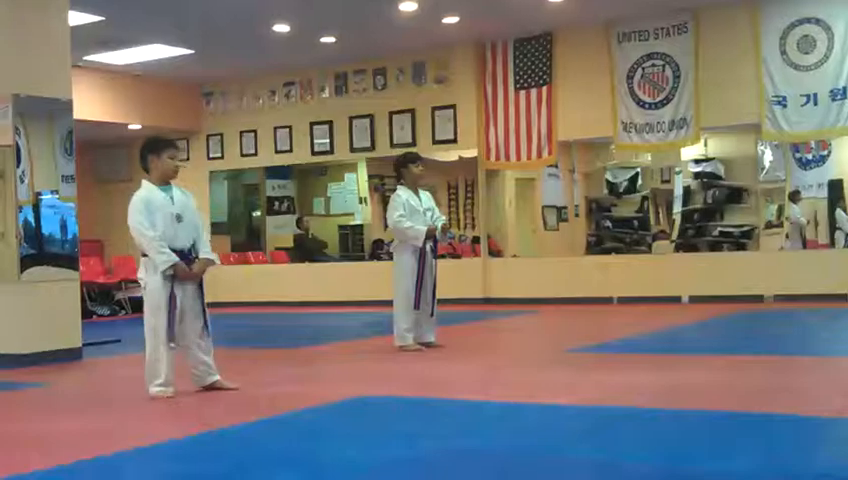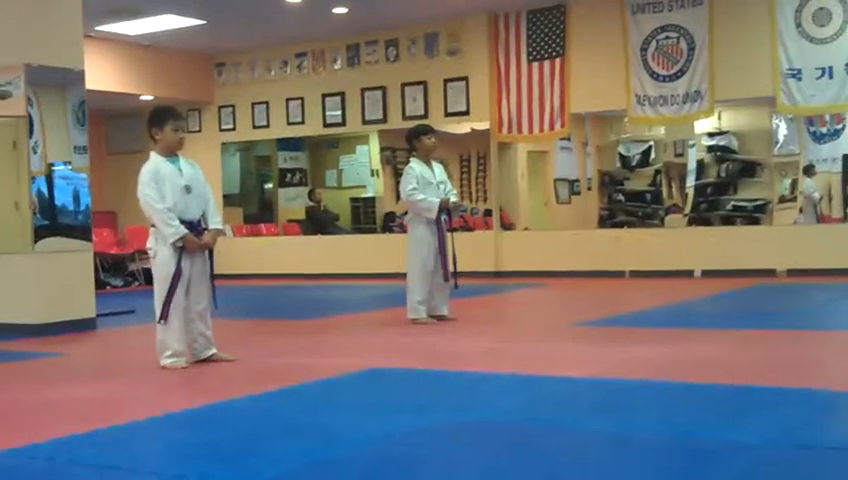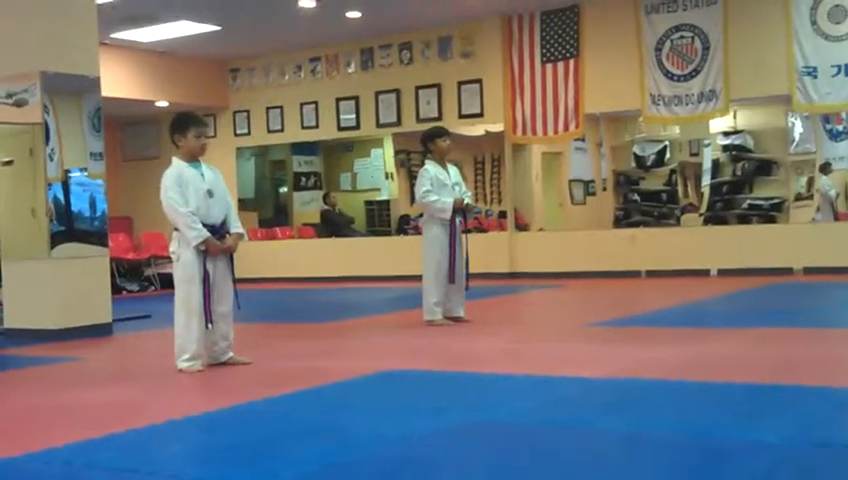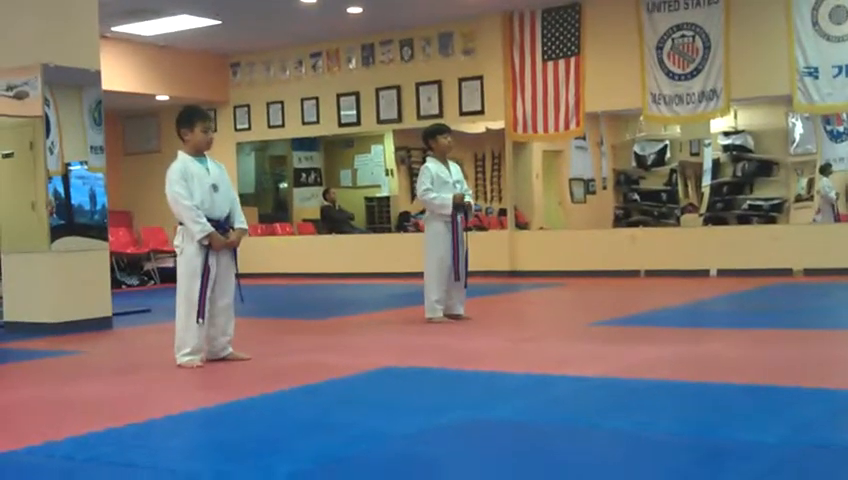
dt=0.4s
person 1, frame 1
left shoulder: (184, 196)
right shoulder: (142, 199)
left elbow: (199, 229)
right elbow: (147, 237)
left wrist: (204, 259)
right wrist: (174, 265)
left hip: (189, 269)
right hip: (159, 271)
left knee: (198, 327)
right knee: (161, 330)
left ankle: (208, 377)
right ankle: (161, 385)
person 1, frame 2
left shoulder: (192, 167)
right shoulder: (150, 170)
left elbow: (207, 199)
right elbow: (156, 209)
left wrist: (213, 230)
right wrist: (184, 237)
left hip: (198, 240)
right hip: (169, 243)
left knee: (200, 301)
right knee: (171, 302)
left ankle: (203, 350)
right ankle: (173, 356)
person 1, frame 3
left shoulder: (212, 172)
right shoulder: (173, 175)
left elbow: (227, 204)
right elbow: (179, 213)
left wrist: (235, 234)
right wrist: (206, 240)
left hip: (220, 243)
right hip: (191, 246)
left knee: (222, 302)
right knee: (191, 304)
left ankle: (221, 353)
right ankle: (189, 358)
person 1, frame 4
left shoulder: (217, 167)
right shoulder: (178, 169)
left elbow: (232, 199)
right elbow: (184, 207)
left wrist: (238, 229)
right wrist: (210, 234)
left hip: (224, 239)
right hip: (195, 240)
left knee: (223, 297)
right knee: (192, 297)
left ankle: (220, 348)
right ankle: (189, 353)
person 2, frame 1
left shoulder: (426, 196)
right shoulder: (399, 197)
left elbow: (436, 217)
right elbow: (396, 223)
left wrist: (441, 227)
right wrist: (423, 232)
left hip: (426, 251)
right hip: (407, 251)
left knee: (428, 294)
right knee: (407, 295)
left ankle: (425, 336)
right ankle: (405, 339)
person 2, frame 2
left shoulder: (439, 168)
right shoulder: (412, 169)
left elbow: (449, 190)
right elbow: (409, 196)
left wrist: (452, 202)
right wrist: (437, 204)
left hip: (438, 223)
right hip: (421, 224)
left knee: (440, 268)
right knee: (421, 267)
left ankle: (438, 309)
right ankle: (418, 312)
person 2, frame 3
left shoulder: (454, 170)
right shoulder: (427, 171)
left elbow: (463, 192)
right elbow: (423, 197)
left wrist: (466, 204)
right wrist: (451, 204)
left hip: (453, 225)
right hip: (436, 225)
left knee: (456, 269)
right knee: (436, 269)
left ankle: (454, 311)
right ankle: (433, 314)
person 2, frame 4
left shoulder: (455, 168)
right shoulder: (428, 168)
left elbow: (466, 191)
right elbow: (424, 195)
left wrist: (467, 202)
right wrist: (451, 200)
left hip: (455, 222)
right hip: (438, 223)
left knee: (458, 266)
right knee: (438, 266)
left ankle: (454, 308)
right ankle: (435, 311)
